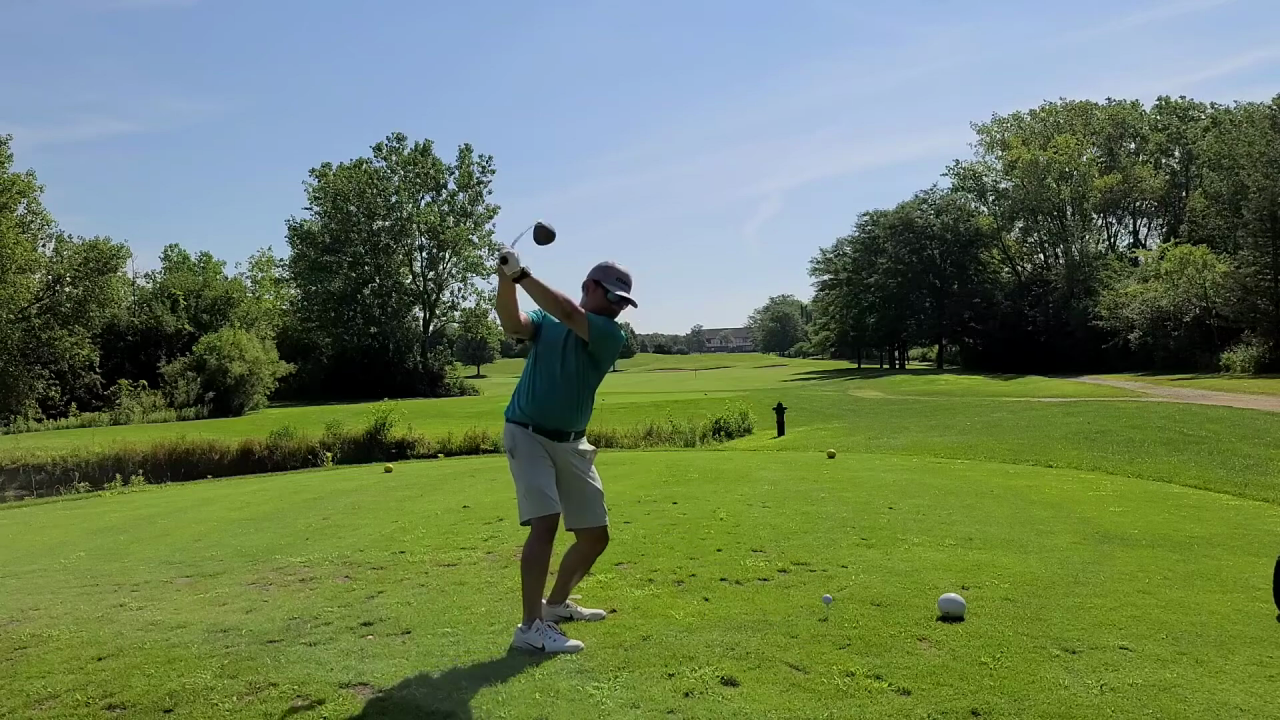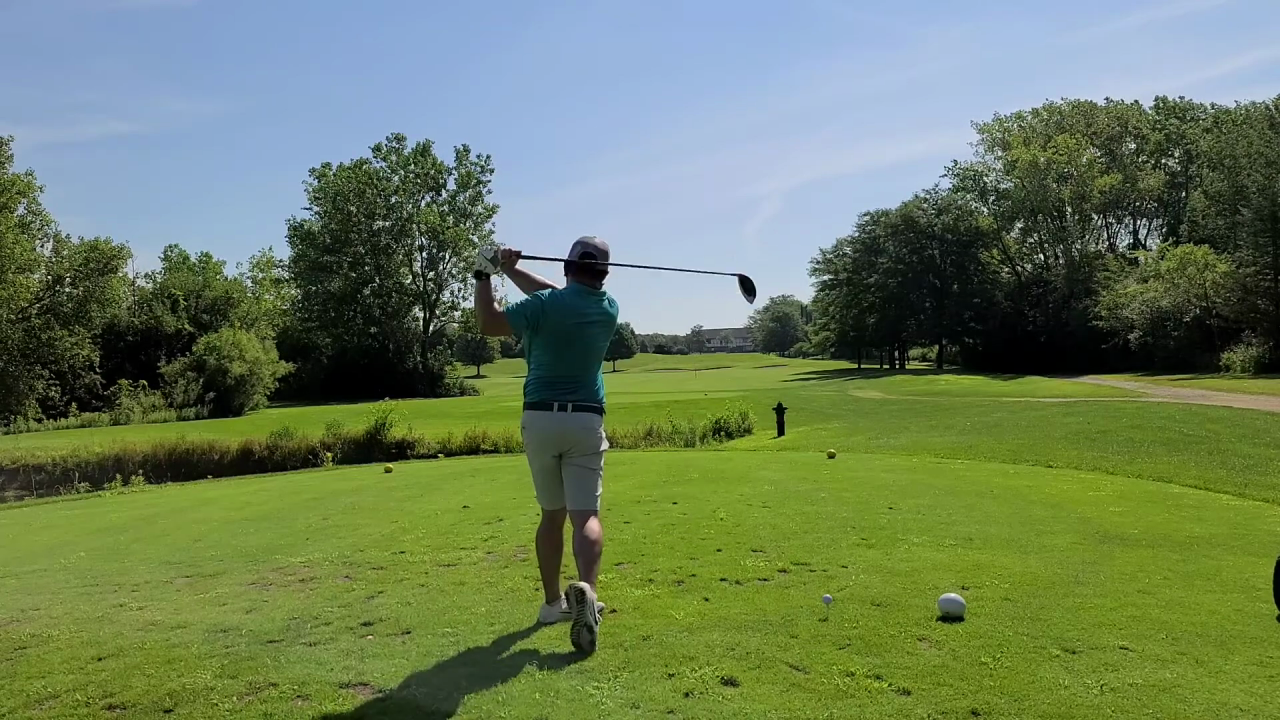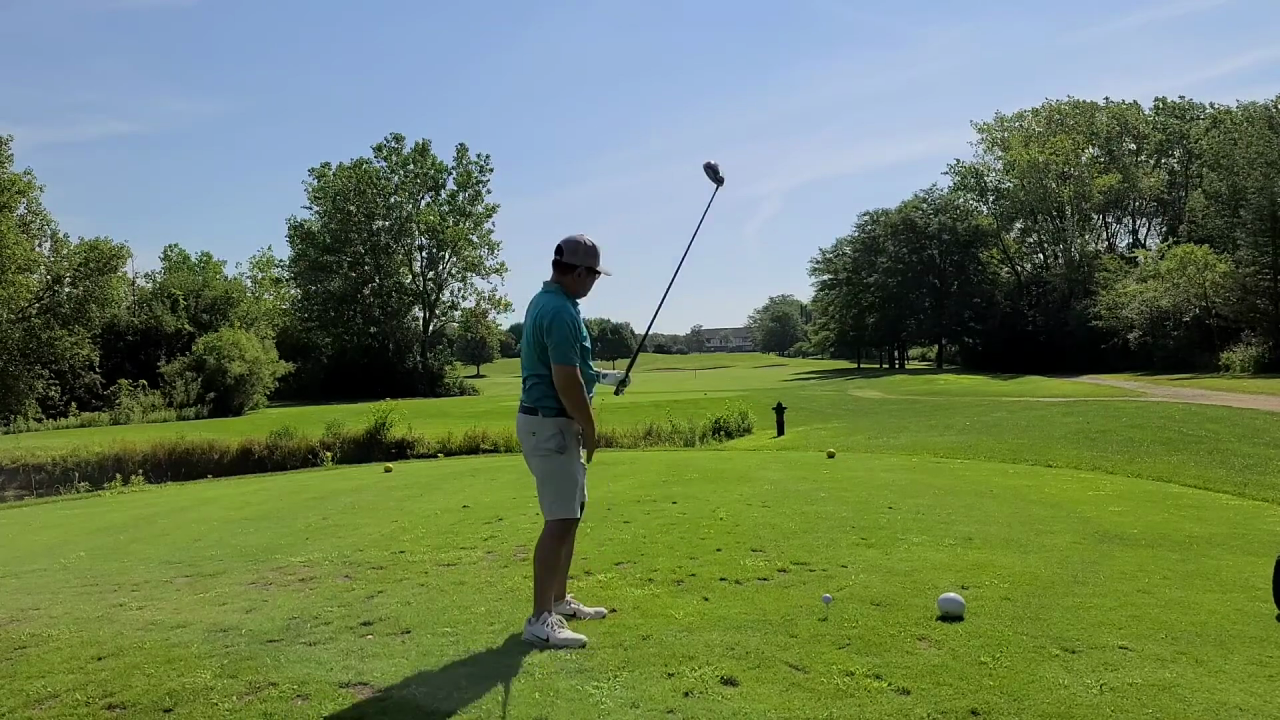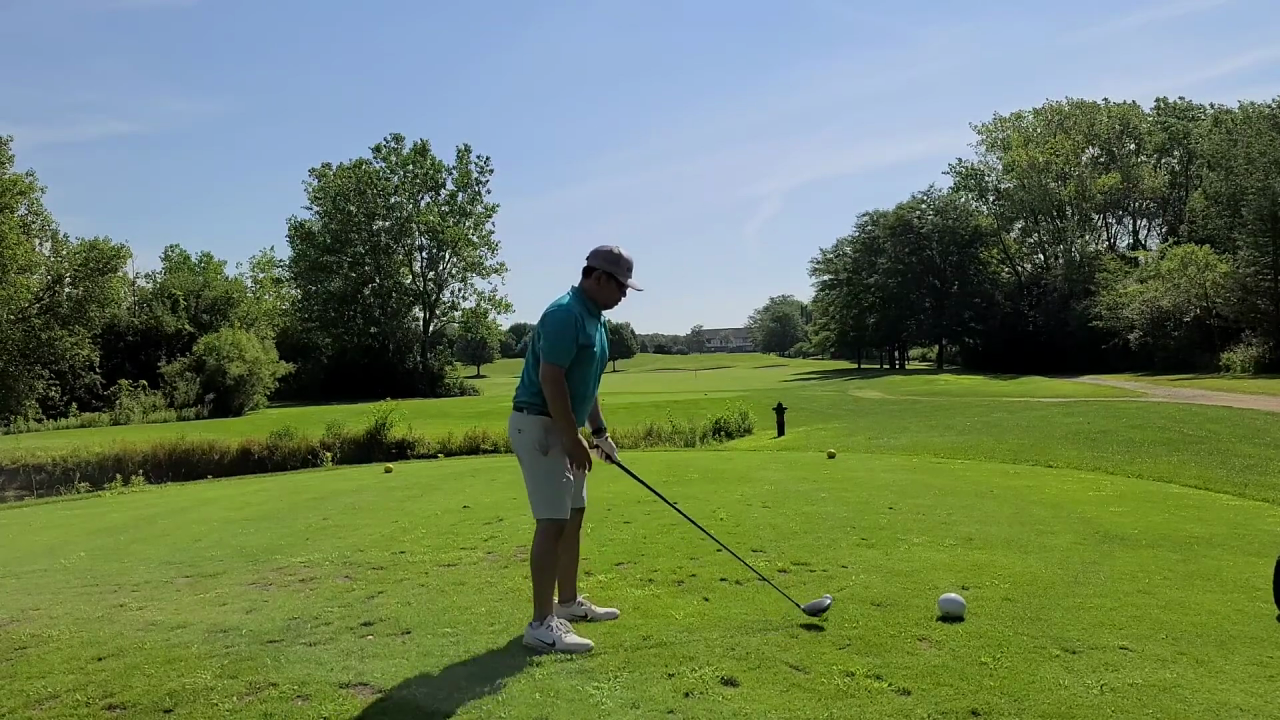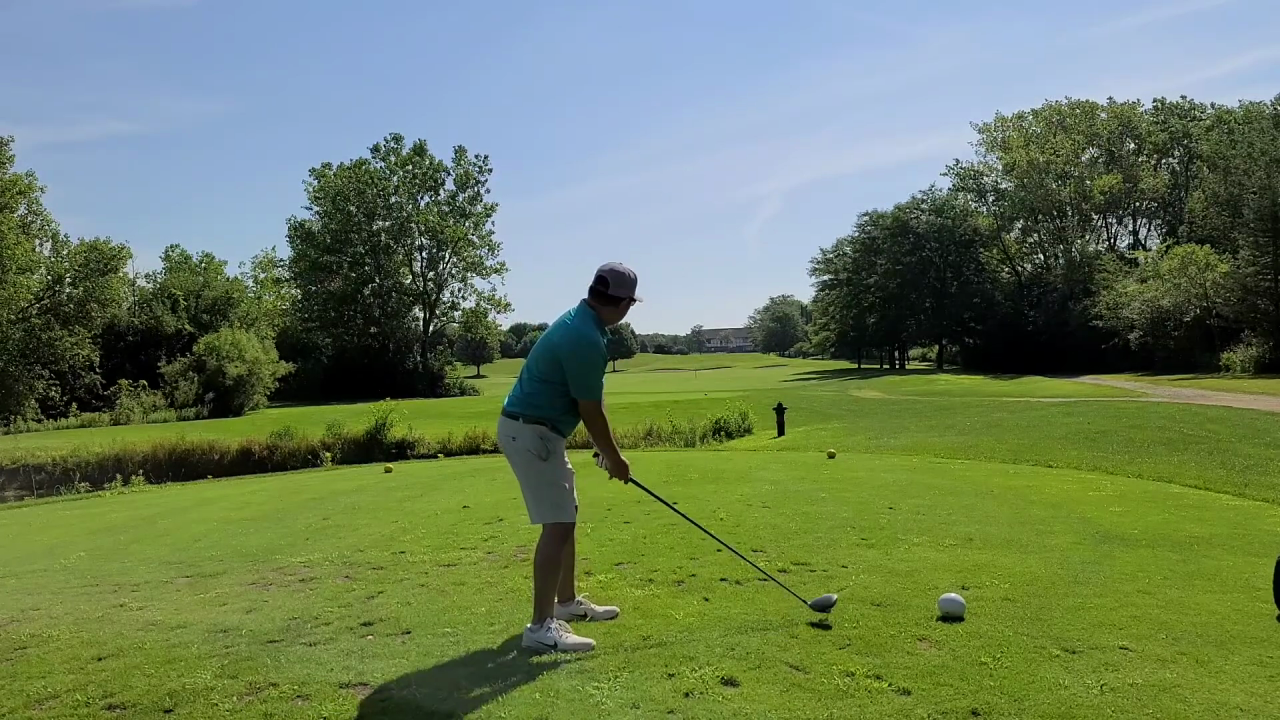
dt=1s
person 1, frame 1
left shoulder: (610, 335)
right shoulder: (547, 317)
left elbow: (569, 315)
right elbow: (512, 324)
left wrist: (524, 276)
right wrist: (506, 280)
left hip: (571, 445)
right hip: (526, 435)
left knee: (596, 535)
right knee: (545, 521)
left ankle: (557, 602)
right ankle: (531, 625)
person 1, frame 2
left shoulder: (546, 306)
right shoulder: (609, 308)
left elbow: (487, 323)
left wrist: (484, 274)
right wrist: (511, 269)
left hip: (540, 419)
right hip: (585, 422)
left knee: (552, 513)
right knee: (585, 515)
left ankle: (553, 602)
right ankle: (586, 590)
person 1, frame 3
left shoulder: (543, 301)
right shoulder: (562, 312)
right elbow: (566, 379)
left wrist: (598, 374)
right wrist: (589, 428)
left hip: (541, 420)
right hip: (552, 425)
left knee: (565, 514)
right knee: (561, 521)
left ankle: (558, 600)
right ankle: (540, 620)
person 1, frame 4
left shoulder: (594, 318)
right shoulder: (565, 313)
right elbow: (550, 378)
left wrist: (599, 431)
right wrist: (573, 438)
left hip: (562, 428)
right hip: (540, 425)
left knee: (573, 517)
right knee: (553, 522)
left ankle: (568, 602)
right ankle: (542, 624)
person 1, frame 5
left shoulder: (580, 322)
right shoulder: (586, 339)
left elbow: (593, 402)
right elbow: (590, 409)
left wrist: (607, 449)
right wrist: (614, 457)
left hip: (537, 430)
right hip: (531, 432)
left knee: (566, 518)
right knee: (557, 524)
left ankle: (567, 601)
right ankle: (541, 626)
